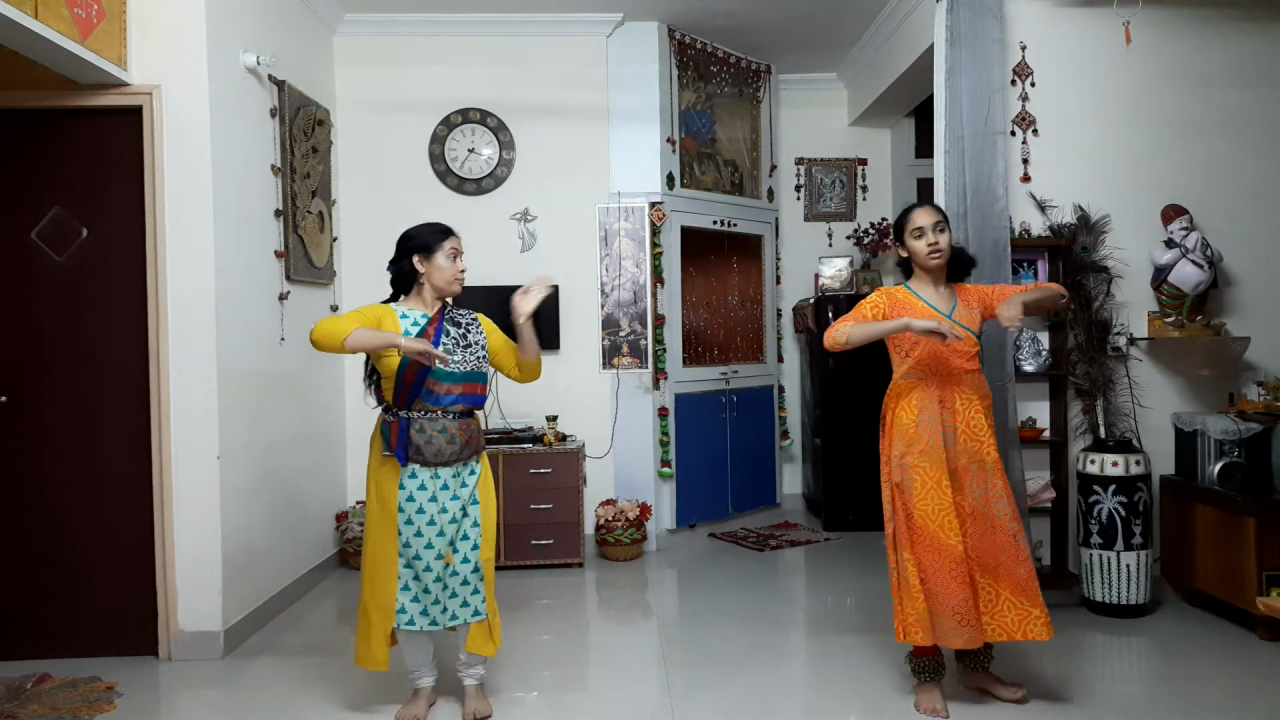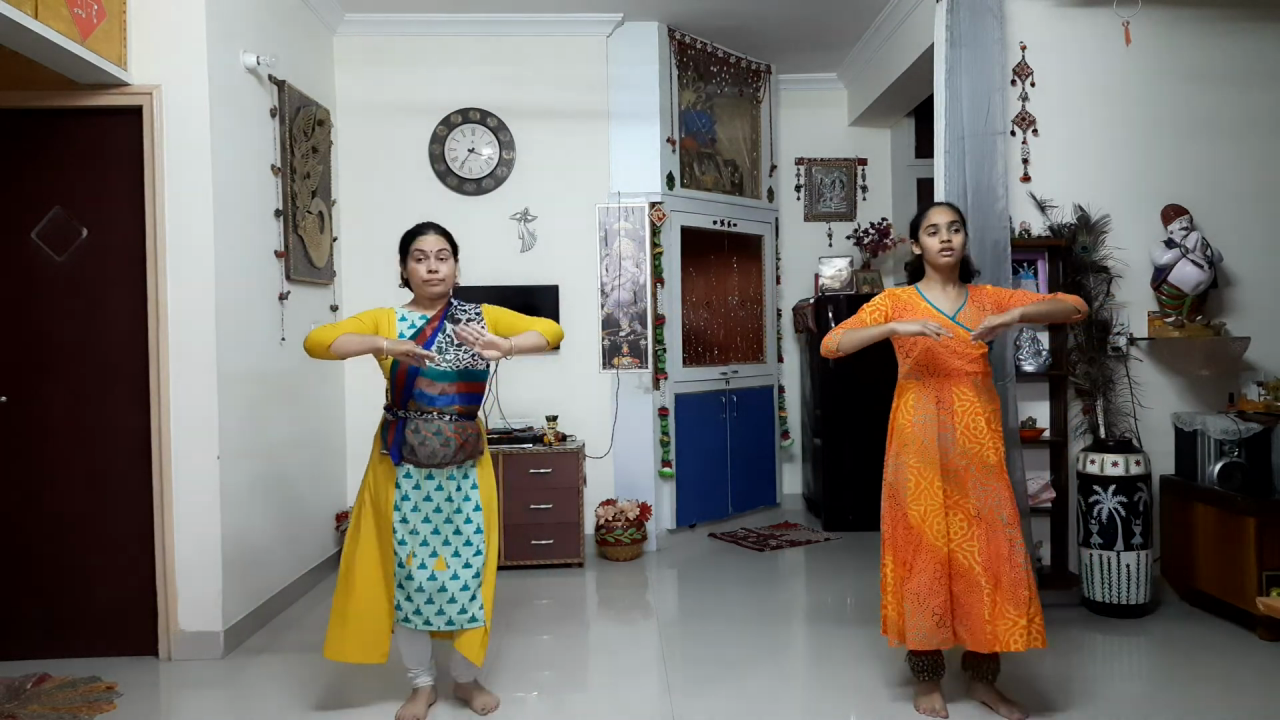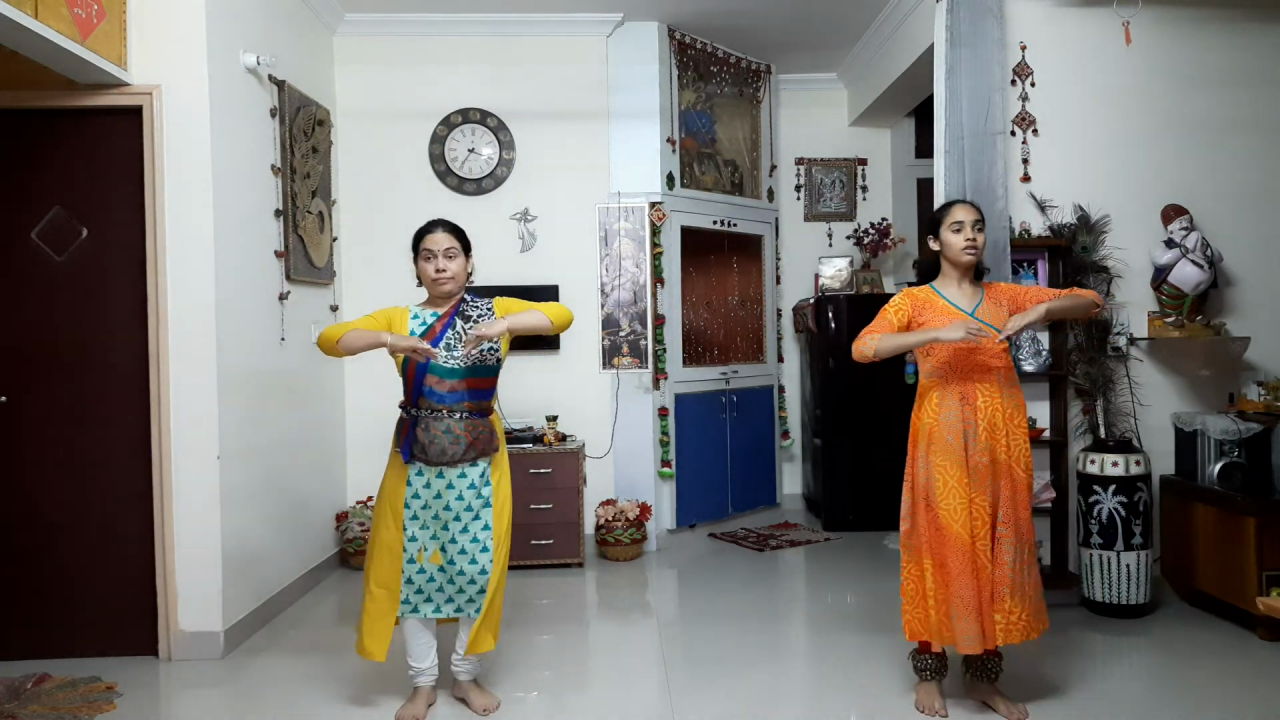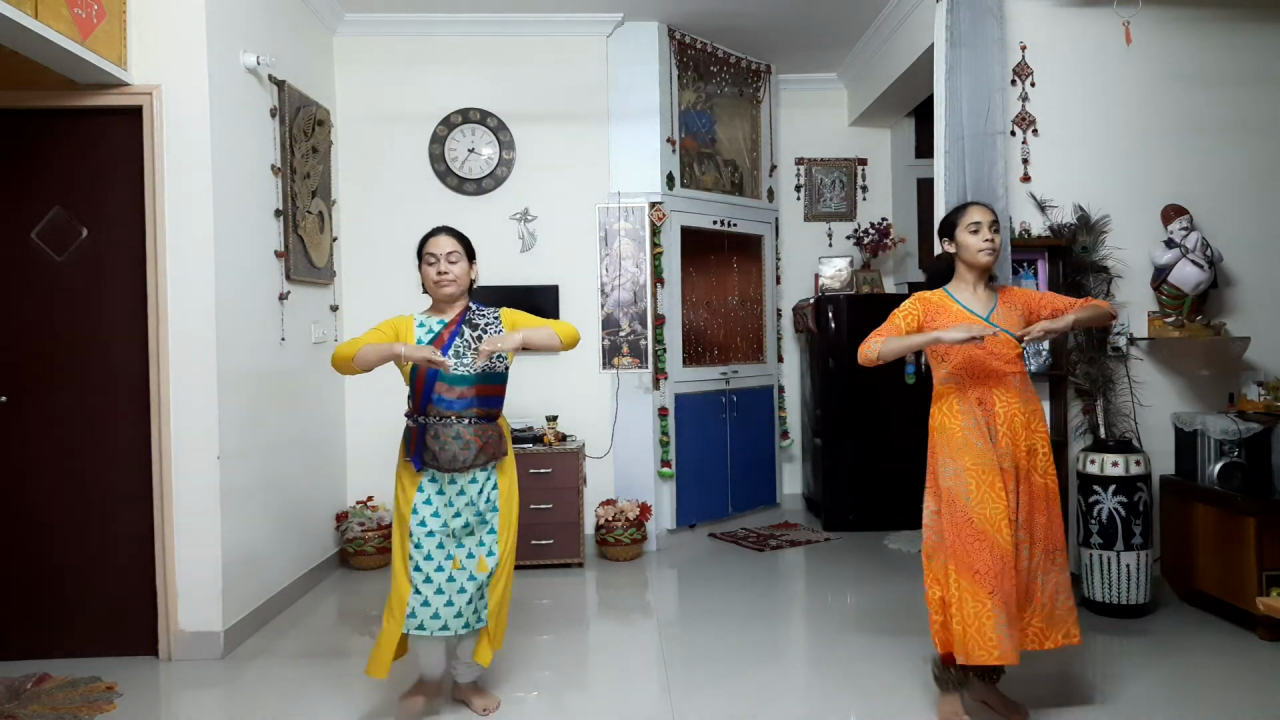
dt=0.4s
person 1, frame 1
left shoulder: (976, 297)
right shoulder: (889, 299)
left elbow: (1055, 293)
right elbow: (833, 337)
left wrist: (1020, 299)
right wrist: (908, 323)
left hip: (973, 435)
right hip: (917, 436)
left knee: (989, 544)
right knee: (928, 548)
left ankle: (975, 664)
right ankle: (927, 676)
person 1, frame 2
left shoulder: (990, 299)
right shoulder: (896, 301)
left elbow: (1075, 307)
right elbow: (830, 344)
left wrist: (1016, 314)
right wrist: (896, 327)
left hip: (978, 437)
right hip: (919, 437)
left knee: (991, 550)
right knee: (922, 550)
left ankle: (981, 673)
right ankle: (927, 677)
person 1, frame 3
left shoulder: (1005, 296)
right shoulder: (913, 300)
left elbow: (1091, 301)
right elbow: (862, 349)
left wrist: (1040, 310)
right wrist: (936, 332)
left hip: (1002, 435)
right hip: (943, 436)
left knee: (999, 548)
right knee: (942, 546)
left ankle: (983, 675)
right ankle: (929, 674)
person 1, frame 4
left shoulder: (1020, 301)
right shoulder: (926, 304)
left elbow: (1104, 311)
right elbow: (868, 353)
left wrist: (1066, 320)
right wrist: (941, 336)
left hip: (1021, 439)
right hip: (962, 439)
left knee: (1016, 553)
right knee: (968, 553)
left ankle: (985, 677)
person 2, frame 1
left shoulder: (473, 323)
right shoulder: (382, 320)
left elbow: (527, 370)
right elbow: (322, 334)
left wrist: (523, 319)
right wrist: (400, 342)
left hip: (464, 465)
right hip: (404, 465)
left knee: (467, 566)
right knee: (409, 569)
person 2, frame 2
left shoulder: (482, 319)
right shoulder: (384, 321)
left elbow: (552, 332)
right elbow: (316, 341)
left wrist: (503, 348)
right wrist: (385, 345)
left hip: (464, 466)
right hip: (403, 467)
left knee: (467, 570)
right knee: (407, 571)
left ankle: (467, 677)
person 2, frame 3
left shoulder: (496, 309)
right shoulder: (399, 318)
left elbow: (561, 315)
right elbow: (329, 339)
left wrist: (503, 327)
right wrist: (388, 341)
left hip: (478, 463)
right hip: (417, 463)
left knee: (476, 566)
right knee: (416, 567)
left ankle: (465, 676)
person 2, frame 4
left shoulder: (501, 320)
right shoulder: (403, 327)
left elbow: (569, 335)
right elbow: (342, 357)
left wrist: (517, 339)
right wrist: (403, 352)
left hip: (486, 469)
right hip: (426, 471)
left knee: (482, 574)
right knee: (425, 576)
left ankle: (466, 679)
right ankle: (427, 676)
